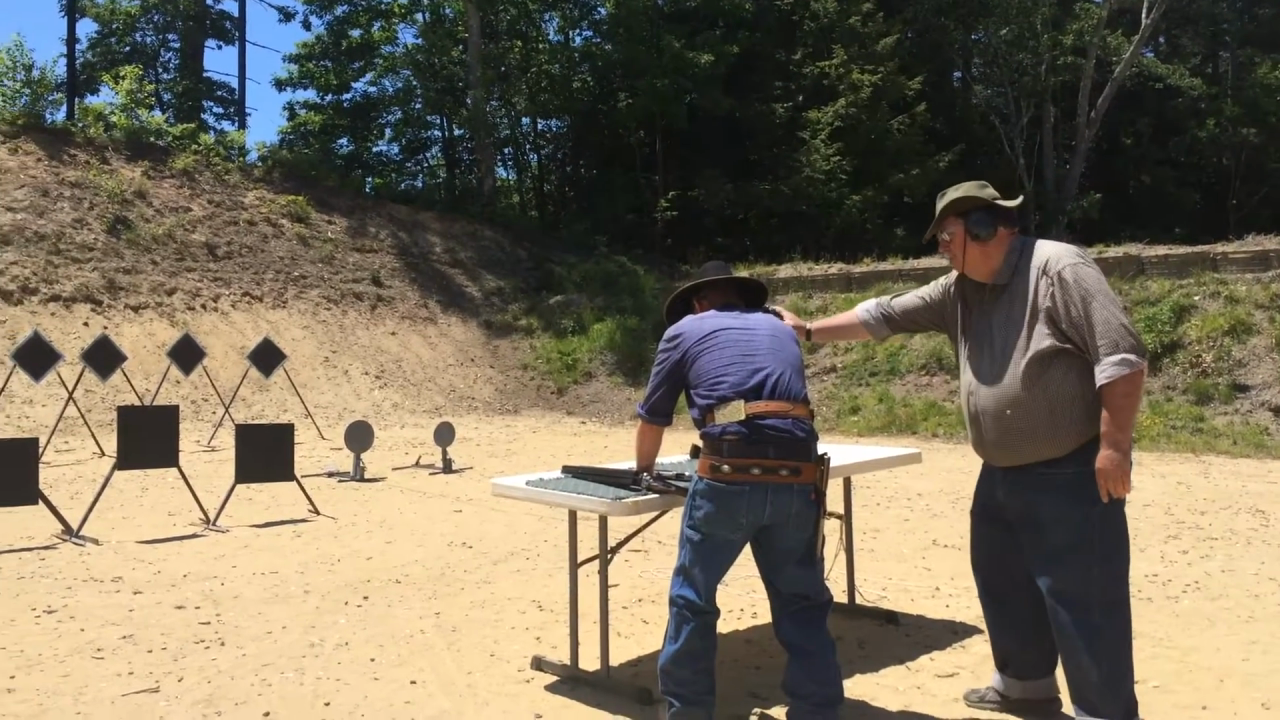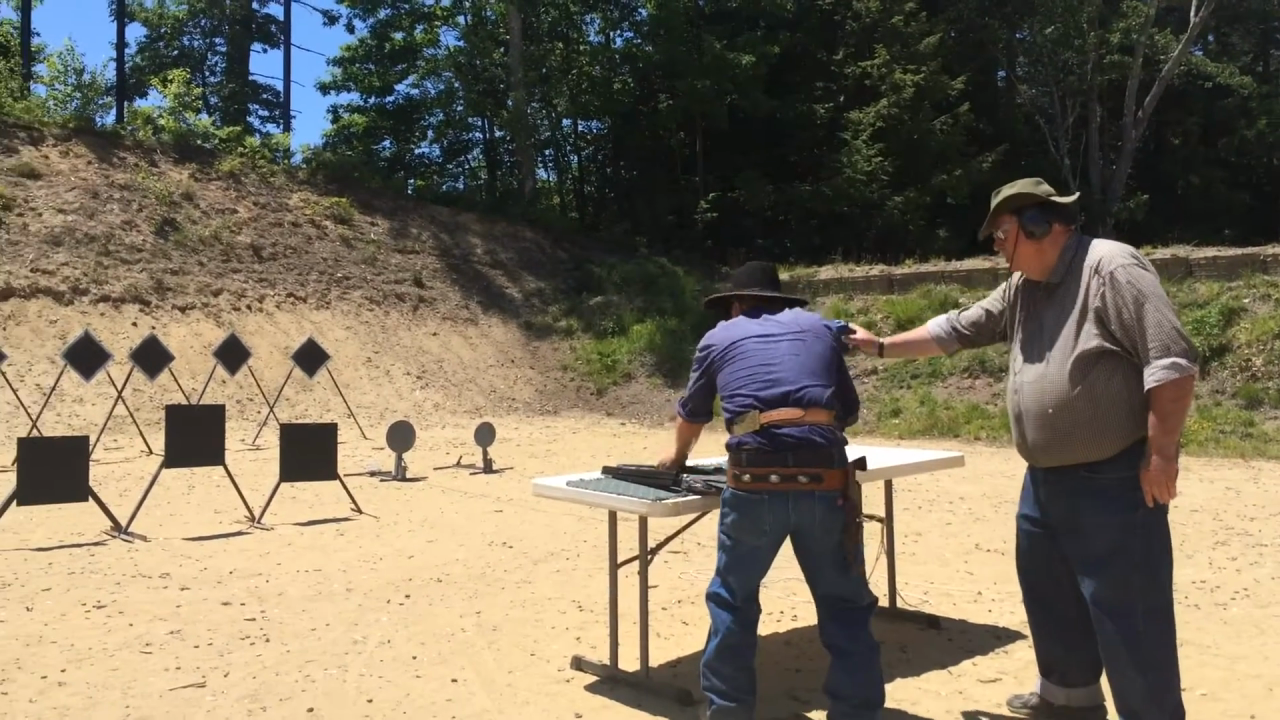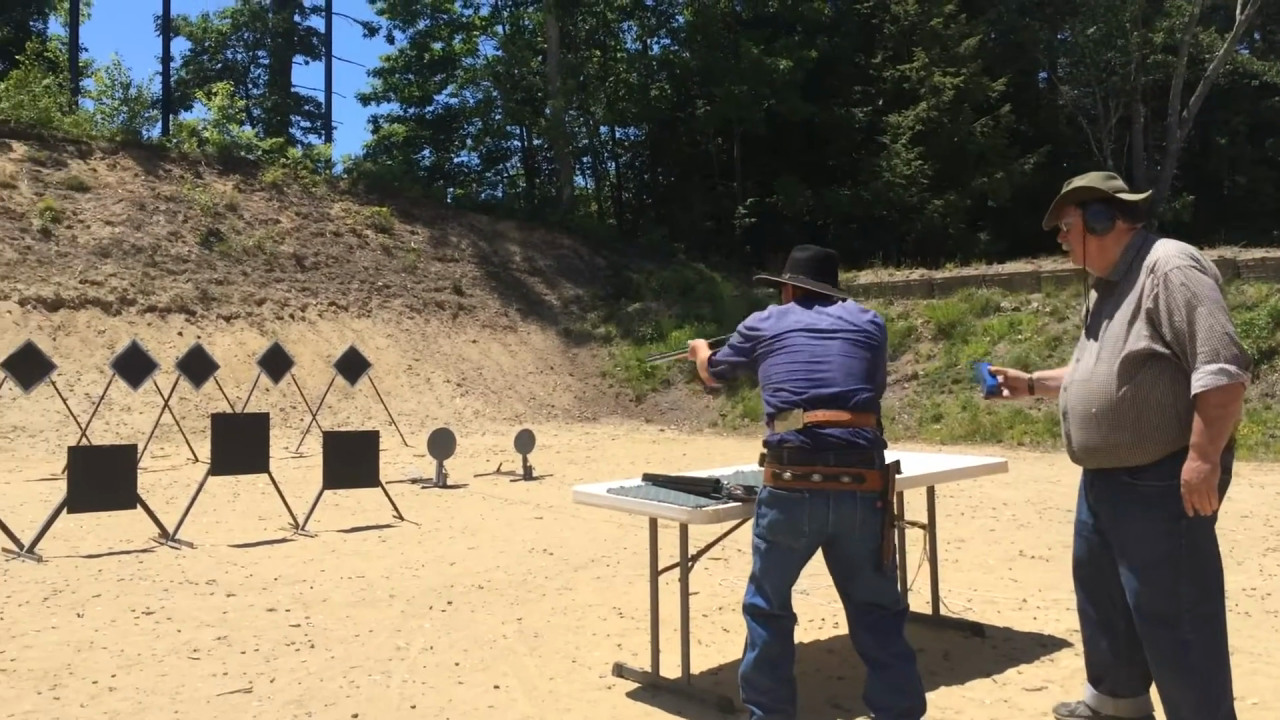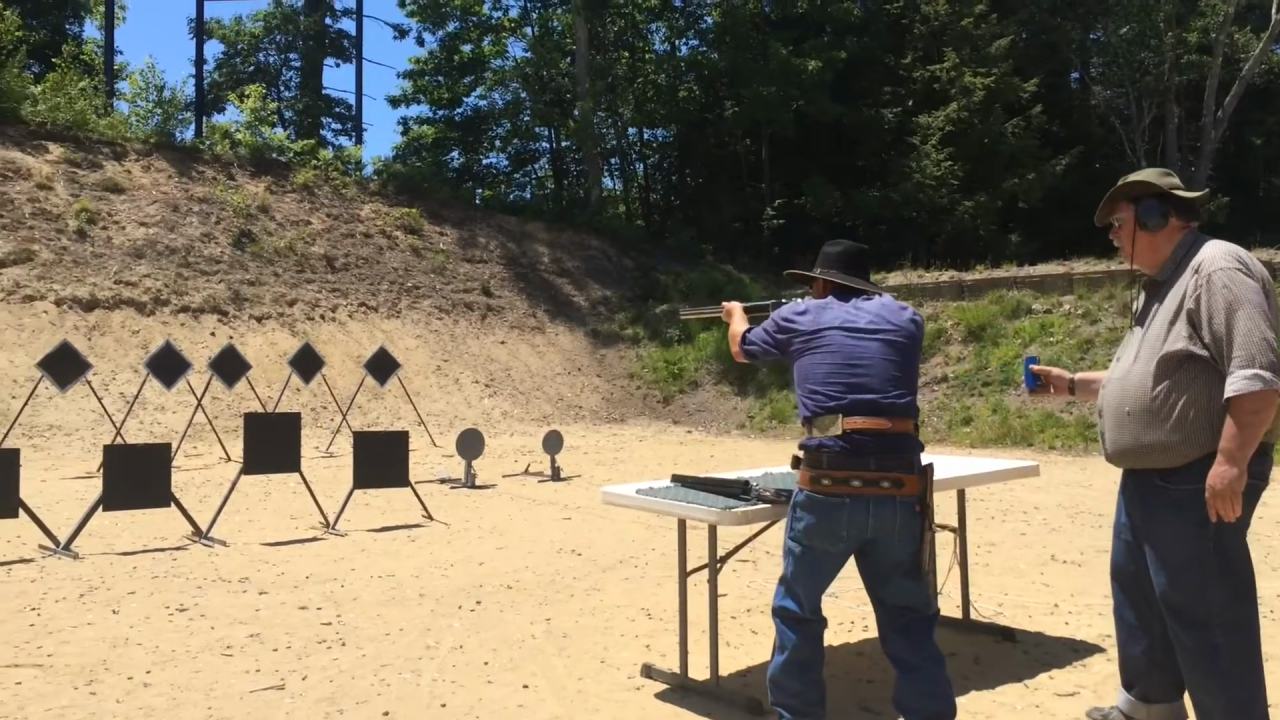
dt=0.4s
person 1, frame 1
left shoulder: (1060, 268)
right shoulder: (961, 289)
left elbow: (1122, 357)
right elbow: (886, 315)
left wrist: (1113, 446)
right wrist: (810, 330)
left hip: (1071, 470)
right hip: (1004, 471)
left knee: (1079, 593)
right knee: (1002, 580)
person 1, frame 2
left shoulder: (1113, 268)
right shoulder: (1022, 288)
left elbow: (1172, 362)
right elbow: (958, 329)
left wrist: (1161, 452)
right wrist: (882, 345)
left hip: (1114, 478)
right hip: (1047, 476)
left knee: (1123, 600)
right knee: (1048, 586)
person 1, frame 3
left shoulder: (1171, 268)
right shoulder: (1106, 287)
left elbow: (1222, 368)
left wrist: (1203, 457)
right wrist: (1029, 382)
left hip: (1163, 481)
right hip: (1105, 479)
left knee: (1169, 608)
right knee: (1101, 593)
person 1, frame 4
left shoulder: (1218, 269)
right shoulder: (1159, 285)
left wrist: (1231, 462)
right wrist: (1073, 384)
left hip: (1198, 485)
right hip: (1147, 481)
left knee: (1203, 612)
right knee: (1139, 595)
person 2, frame 1
left shoulder: (684, 331)
right shoulder: (780, 328)
left elbow: (652, 417)
left wrist: (643, 469)
left hip: (728, 476)
right hip: (796, 475)
left knee: (692, 598)
right knee: (802, 602)
person 2, frame 2
left shoulder: (717, 338)
right shoulder: (819, 326)
left elbow: (692, 414)
right elbow: (849, 409)
left wrist: (677, 457)
left hip: (754, 483)
right hip: (824, 479)
left knee: (732, 601)
right knee: (845, 604)
person 2, frame 3
left shoulder: (763, 324)
right shoulder: (869, 322)
left elbow: (714, 372)
left wrist: (700, 352)
left hip: (792, 483)
right hip: (861, 483)
left knee: (768, 608)
right knee: (877, 611)
person 2, frame 4
left shoulder: (800, 317)
right shoulder: (905, 318)
left elbow: (743, 347)
left wrist: (735, 315)
left hip: (829, 488)
right hip: (900, 489)
left knee: (798, 611)
right knee: (908, 617)
